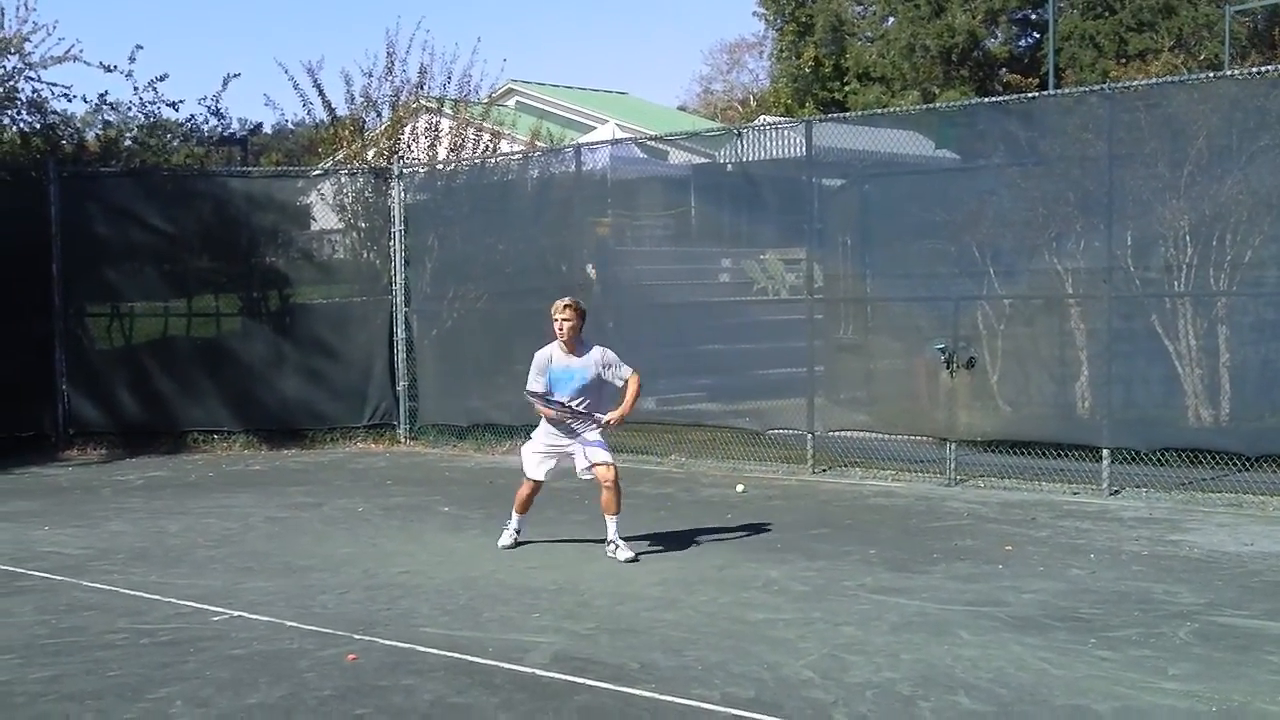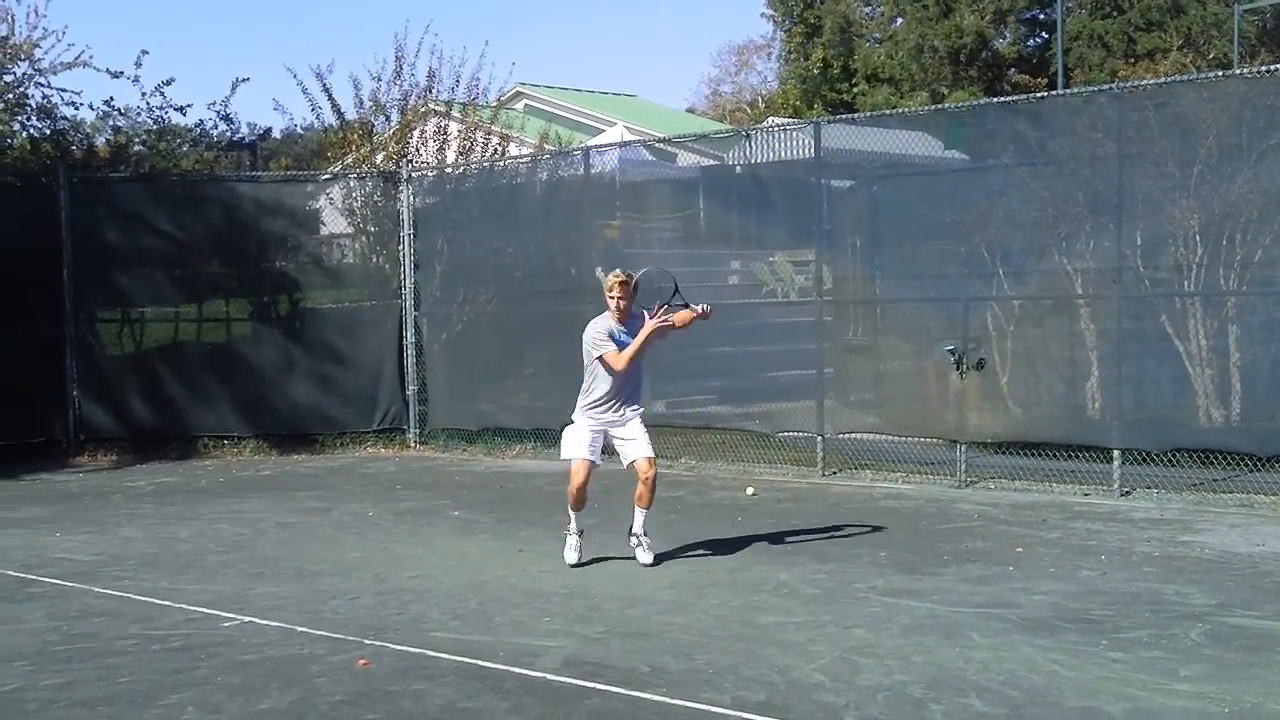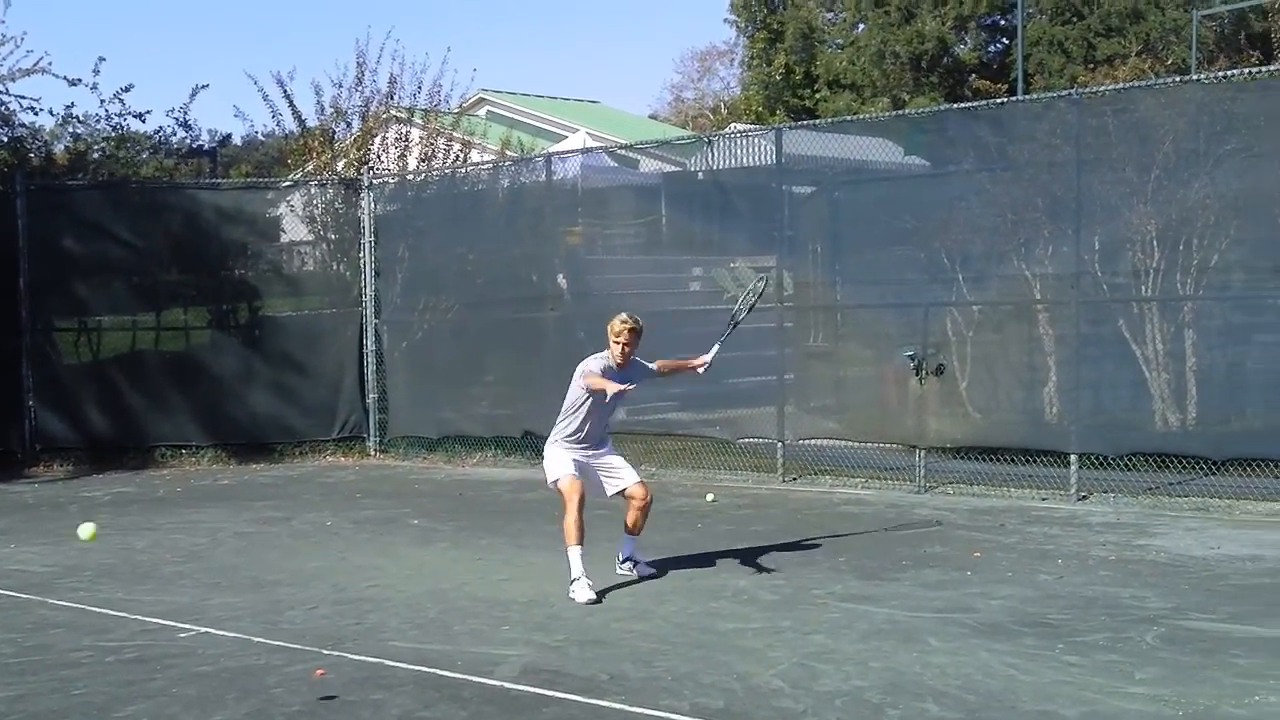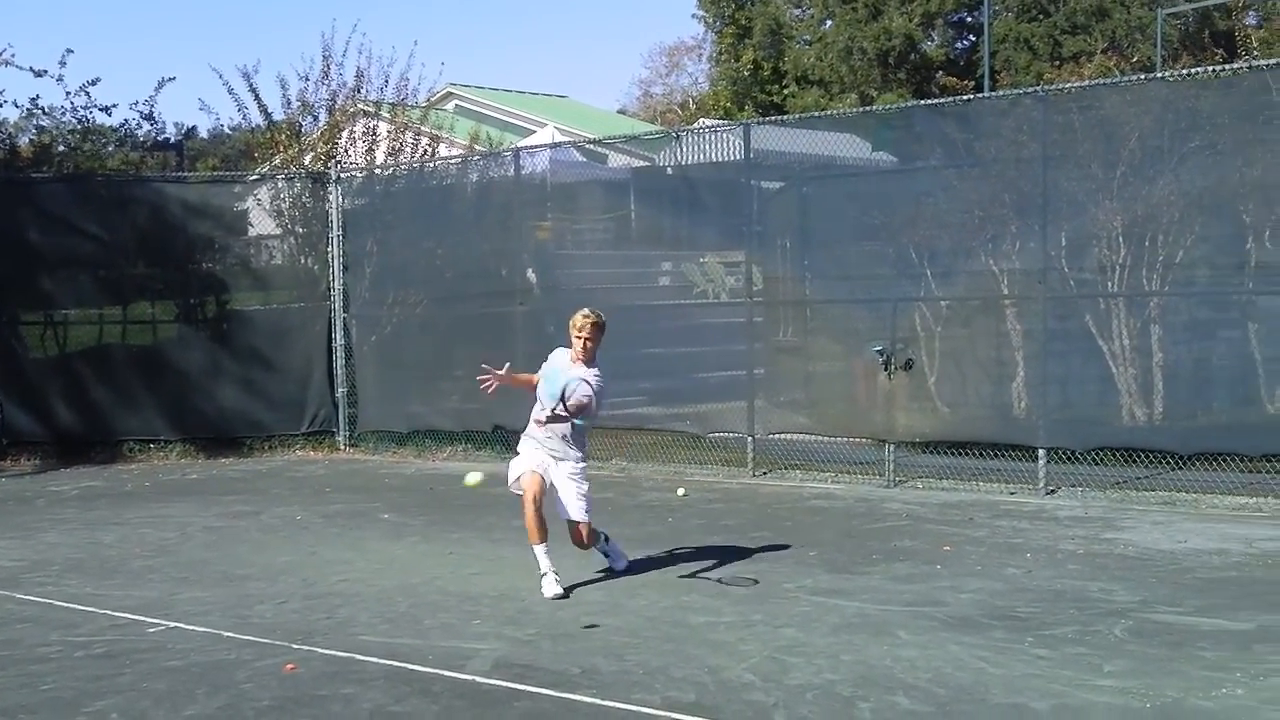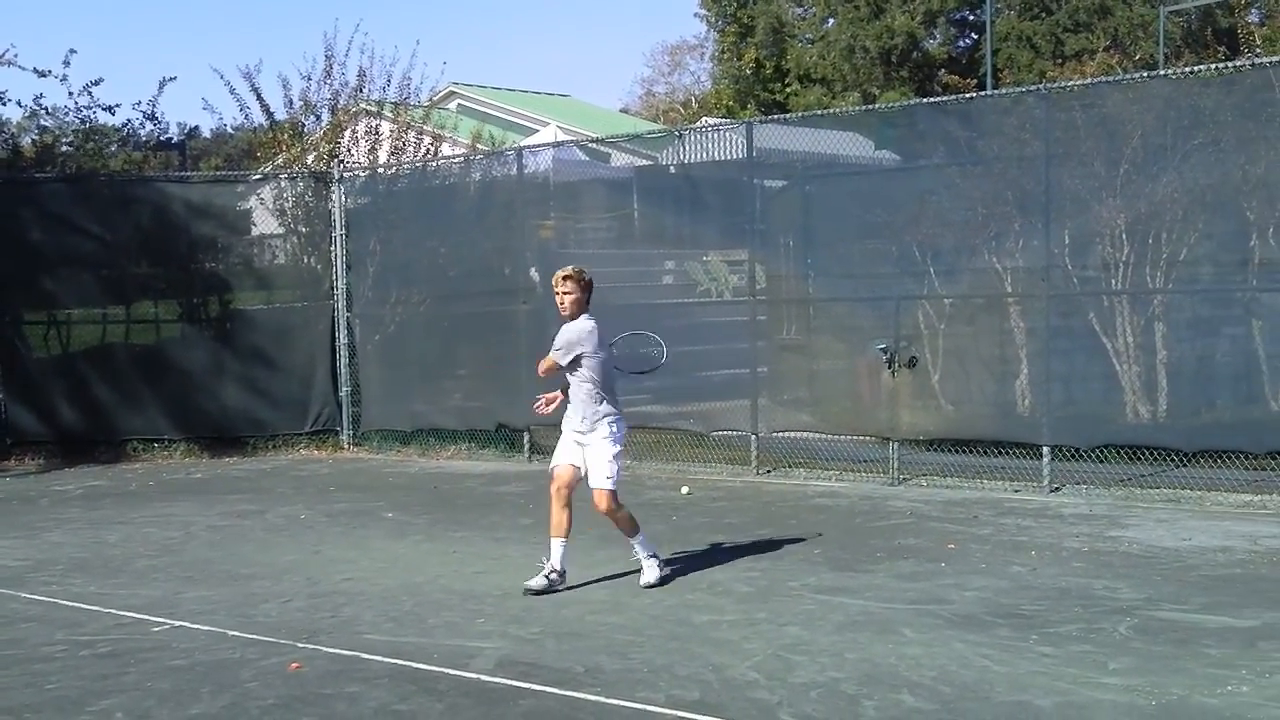
dt=0.3s
person 1, frame 1
left shoulder: (599, 356)
right shoulder: (543, 357)
left elbow: (633, 380)
left wrist: (622, 411)
right wrist: (555, 414)
left hip: (587, 432)
right hip: (550, 433)
left knee: (609, 478)
right knee: (529, 489)
left ankle: (612, 540)
right ankle: (514, 527)
person 1, frame 2
left shoulder: (640, 319)
right shoulder: (596, 329)
left elbow: (678, 318)
right elbow: (619, 365)
left wrist: (697, 312)
right wrist: (645, 332)
left hip: (628, 414)
right hip: (591, 416)
left knee: (647, 473)
right knee: (579, 482)
left ankle: (638, 534)
right ankle: (573, 530)
person 1, frame 3
left shoulder: (634, 367)
right shoulder: (596, 365)
left elbow: (659, 368)
right elbow: (590, 380)
left wrist: (696, 363)
right wrist: (608, 386)
left hip: (599, 449)
right hip: (564, 448)
left knee: (640, 500)
right knee: (574, 498)
left ankle: (626, 558)
right ankle: (577, 578)
person 1, frame 4
left shoulder: (592, 380)
right shoulder: (558, 356)
left elbow: (575, 408)
right elbow: (538, 382)
left wrist: (556, 416)
right wrist: (505, 378)
left hip: (567, 460)
right hip: (532, 449)
left knee: (583, 539)
right knee: (531, 495)
left ankle: (602, 542)
right ankle: (546, 572)
person 1, frame 5
left shoulder: (576, 330)
right shoulder: (583, 329)
left elbow: (543, 369)
right wrist: (560, 395)
left hip: (600, 431)
right hip: (576, 429)
left knee: (605, 503)
right knee: (560, 488)
left ankle: (649, 557)
right ankle: (555, 570)
